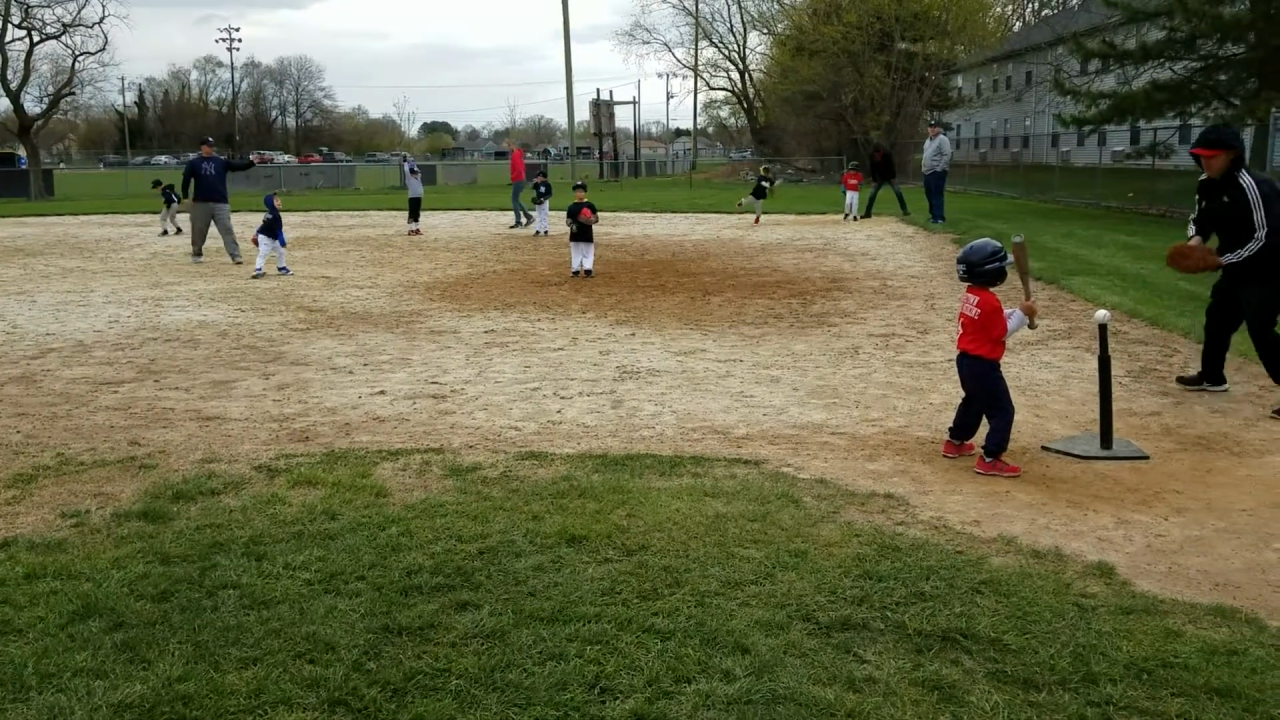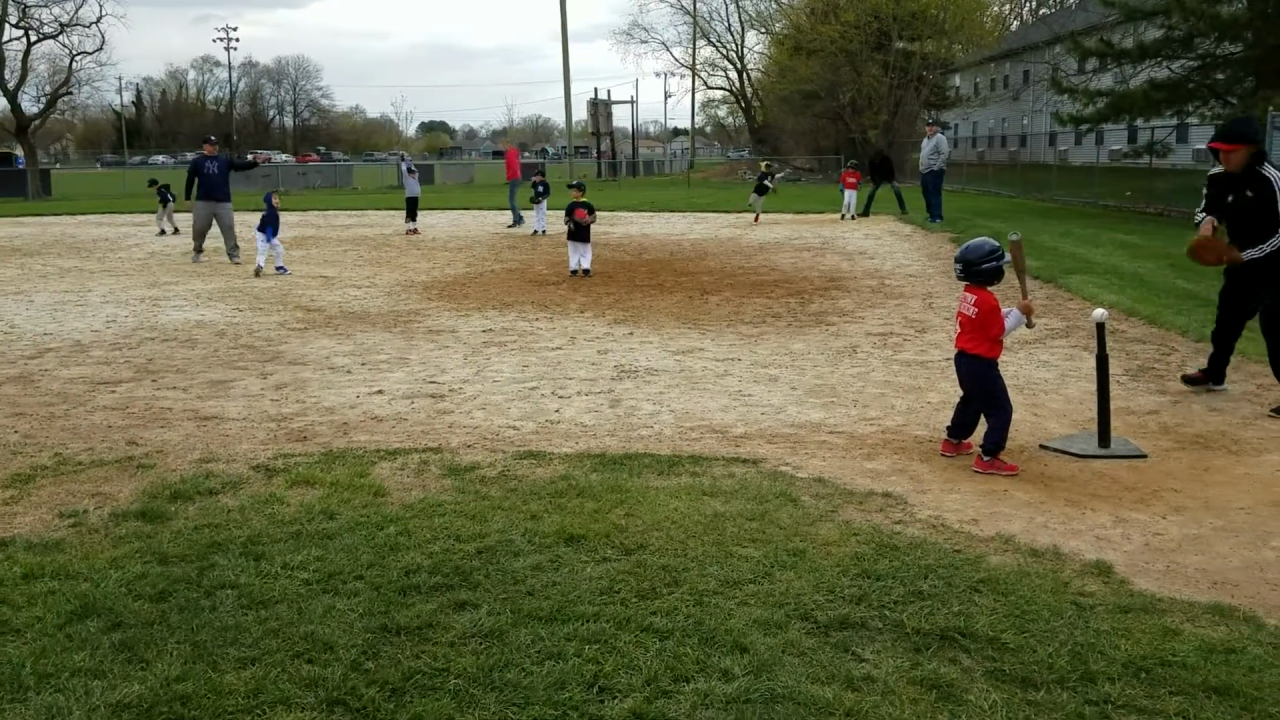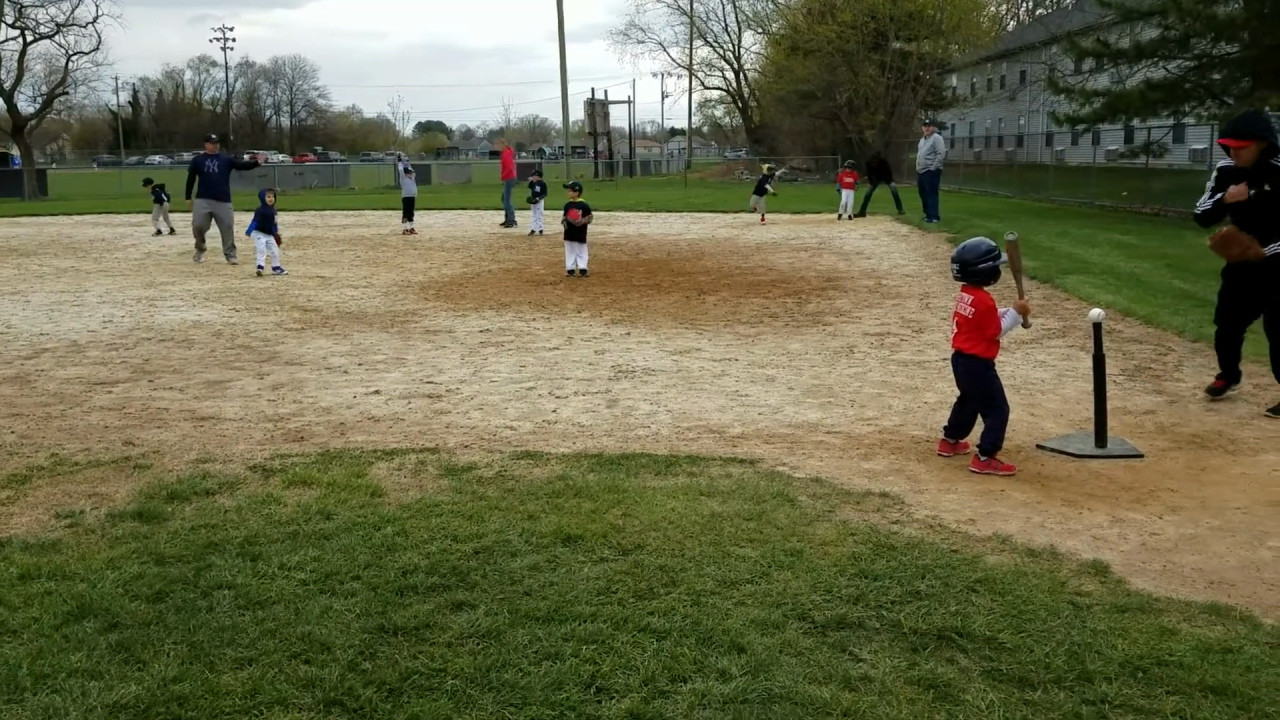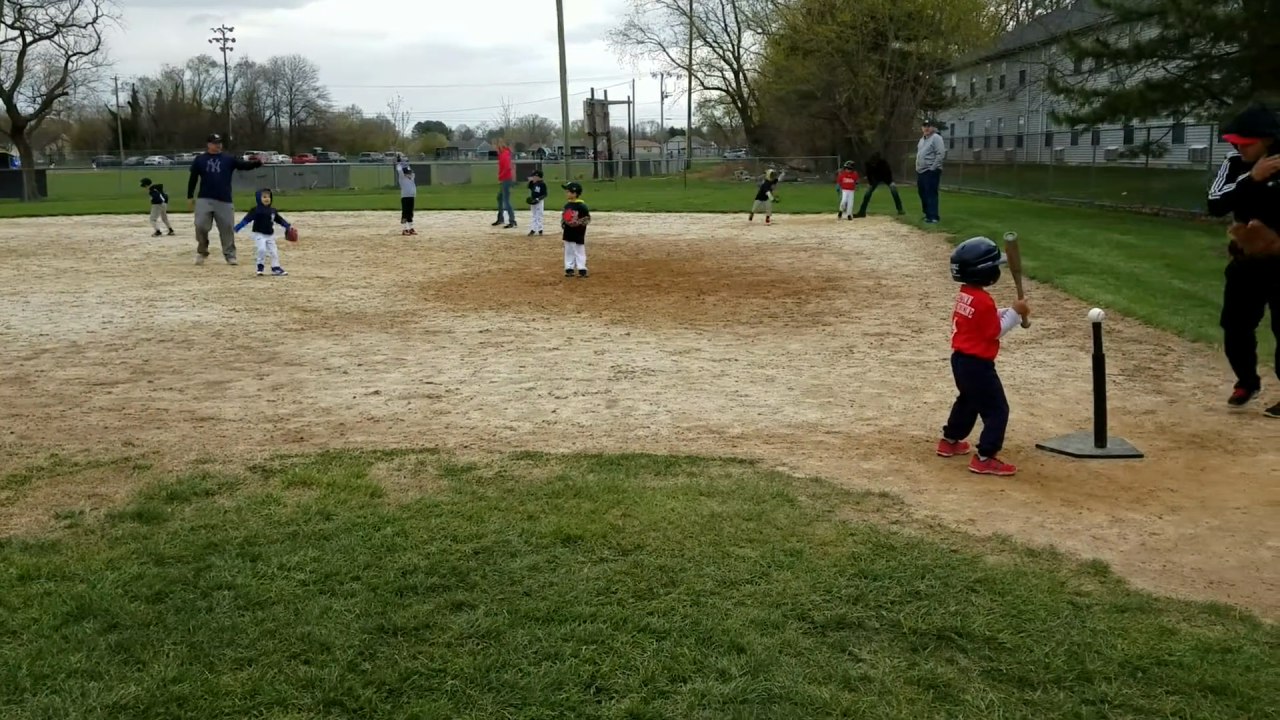
dt=0.1s
person 1, frame 1
left shoulder: (1247, 184)
right shoulder: (1206, 185)
right elbow: (1200, 219)
left wrist: (1221, 260)
right wrist: (1194, 238)
right hip: (1236, 264)
right knee: (1217, 317)
right ankle: (1212, 376)
person 1, frame 2
right shoulder: (1217, 178)
right elbow: (1204, 212)
left wrist: (1246, 256)
right wrist: (1205, 222)
right hip: (1243, 261)
right knee: (1227, 318)
right ankle: (1214, 374)
person 1, frame 3
right shoulder: (1226, 172)
right elbow: (1202, 216)
right wrist: (1223, 200)
right hip: (1244, 263)
right knee: (1227, 320)
right ankle: (1229, 374)
person 1, frame 4
right shoulder: (1234, 164)
right elbow: (1214, 203)
right wrist: (1251, 178)
right hip: (1248, 258)
right knee: (1235, 321)
right ankle: (1247, 381)
person 2, frame 1
left shoulder: (970, 295)
right shoulder: (989, 301)
right elbow: (1002, 333)
left wrist: (1016, 312)
right wrist: (1022, 314)
left hip: (966, 359)
right hip: (983, 365)
left knee: (973, 401)
right knee: (1002, 411)
left ankle: (955, 441)
right ankle: (990, 459)
person 2, frame 2
left shoulder: (968, 294)
right shoulder: (986, 300)
right elbow: (999, 331)
left wrist: (1013, 311)
right wrist: (1019, 313)
left hip: (964, 358)
right hip: (981, 364)
left knee: (971, 400)
right knee: (1000, 409)
left ankle: (953, 441)
right ankle: (988, 458)
person 2, frame 3
left shoulder: (965, 294)
right shoulder: (983, 300)
right elbow: (996, 332)
left wrist: (1010, 311)
right wrist: (1016, 313)
left hip: (961, 359)
right hip: (977, 364)
left knee: (968, 400)
right knee: (997, 409)
left ankle: (950, 440)
right ankle: (985, 458)
person 2, frame 4
left shoulder: (964, 294)
right shoulder: (983, 300)
right elbow: (995, 332)
left wrist: (1009, 312)
right wrist: (1015, 313)
left hip: (960, 359)
right hip: (977, 364)
left knee: (967, 400)
right knee: (997, 409)
left ankle: (950, 440)
right ankle: (985, 458)
